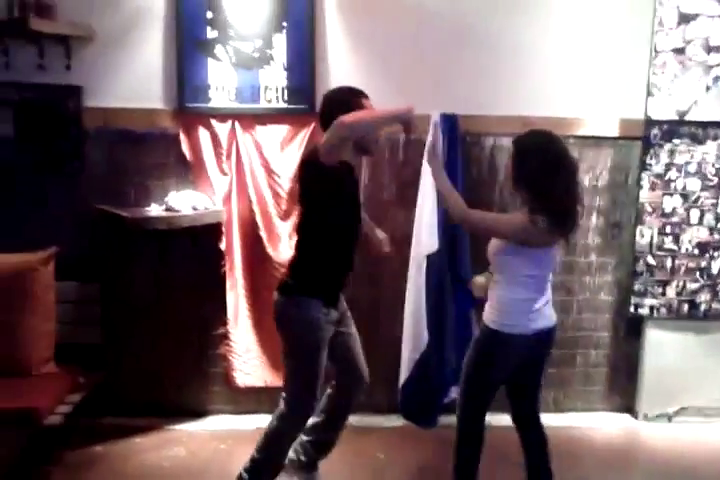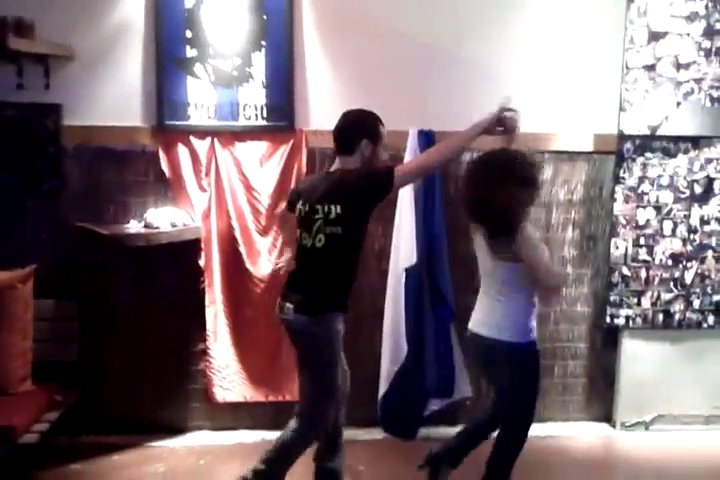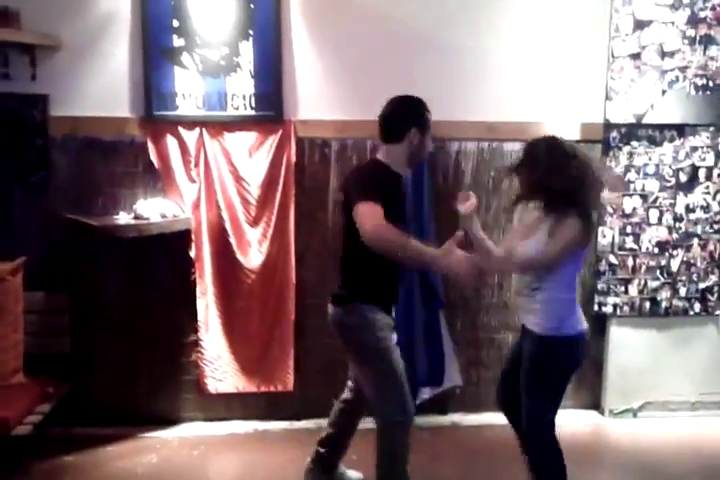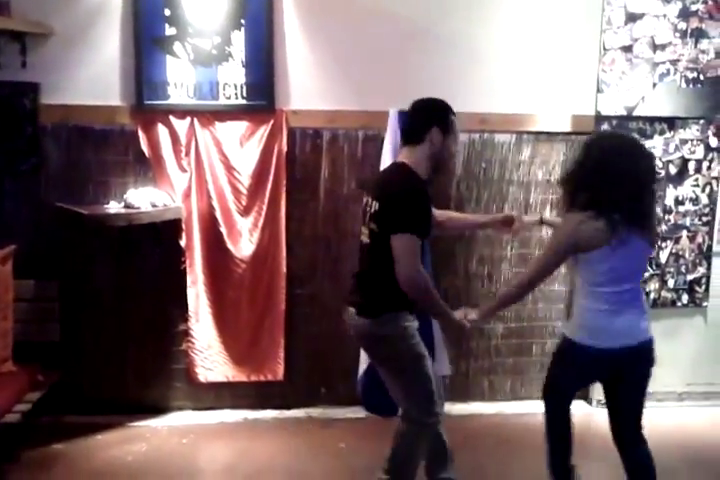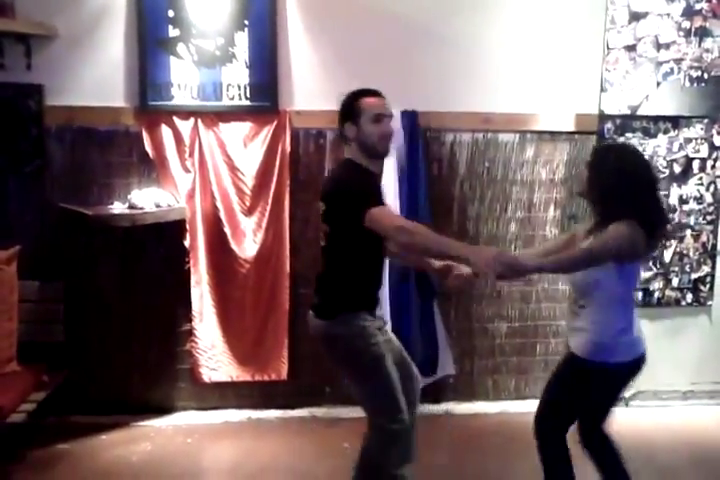
dt=0.5s
person 1, frame 1
left shoulder: (345, 172)
right shoulder: (320, 166)
right elbow: (345, 125)
left wrist: (374, 231)
right wrist: (398, 114)
left hip: (330, 301)
right hip: (304, 303)
left knee: (354, 378)
right knee: (300, 402)
person 1, frame 2
left shoulder: (310, 185)
right shoulder: (356, 185)
left elbow: (283, 215)
right elbow: (430, 161)
right wrist: (484, 126)
left hip: (297, 305)
right hip: (317, 316)
left knee: (333, 394)
right knee: (314, 414)
person 1, frame 3
left shoulder: (389, 181)
right shoulder: (367, 180)
right elbow: (374, 233)
left wrist: (436, 253)
right wrist: (438, 258)
left hip: (371, 307)
right hip: (361, 311)
left knee: (361, 392)
right knee: (396, 412)
person 1, frame 4
left shoulder: (394, 180)
right shoulder: (408, 188)
left elbow: (433, 219)
right elbow: (408, 275)
left wrist: (488, 221)
right wrist: (448, 316)
left hip: (369, 312)
right hip: (384, 319)
left knee: (424, 401)
right knee: (422, 411)
person 1, frame 5
left shoulder: (361, 179)
right shoulder: (350, 182)
left elbow: (384, 241)
right elbow: (399, 232)
left wrist: (433, 265)
right wrist: (471, 254)
left hip: (358, 314)
right hip: (344, 320)
left knee: (407, 385)
right knee: (390, 417)
person 2, frame 1
left shoulder: (531, 223)
right shoulder: (547, 216)
left elbow: (465, 217)
left wrist: (436, 168)
right wrist: (490, 279)
left hip: (507, 331)
right hip: (537, 330)
left knee: (471, 408)
right knee: (526, 414)
person 2, frame 2
left shoulder: (484, 226)
right shoulder: (520, 232)
right elbow: (552, 286)
right wrist: (540, 248)
left hip: (484, 335)
right hip: (511, 342)
left knee: (500, 412)
right knee: (517, 423)
person 2, frame 3
left shoulder: (573, 224)
right shoulder: (530, 212)
left elbow: (541, 261)
right elbow: (501, 256)
left wrist: (494, 262)
right wrist: (470, 219)
left hip: (556, 337)
right hip: (534, 330)
left knee: (535, 423)
right knee: (509, 400)
person 2, frame 4
left shoulder: (580, 222)
right shoulder: (643, 223)
left elbow: (530, 278)
left wrist: (482, 313)
right wrist: (546, 221)
left hip: (588, 344)
right hip: (637, 345)
left knee: (555, 402)
right knee: (629, 431)
person 2, frame 5
left shoulder: (626, 232)
right shoulder: (593, 230)
left elbow: (576, 259)
right elbow: (541, 252)
left wrist: (523, 266)
left hip: (600, 356)
right hip: (623, 354)
left knee: (548, 424)
right knee: (589, 429)
